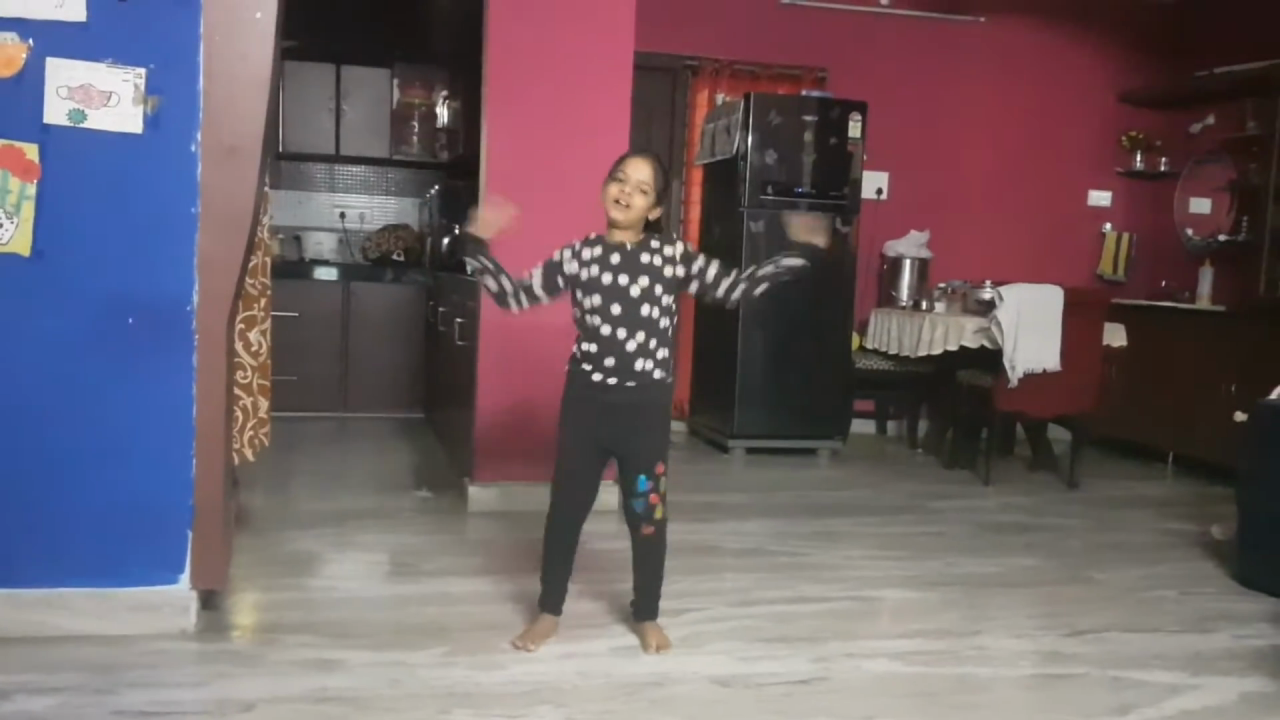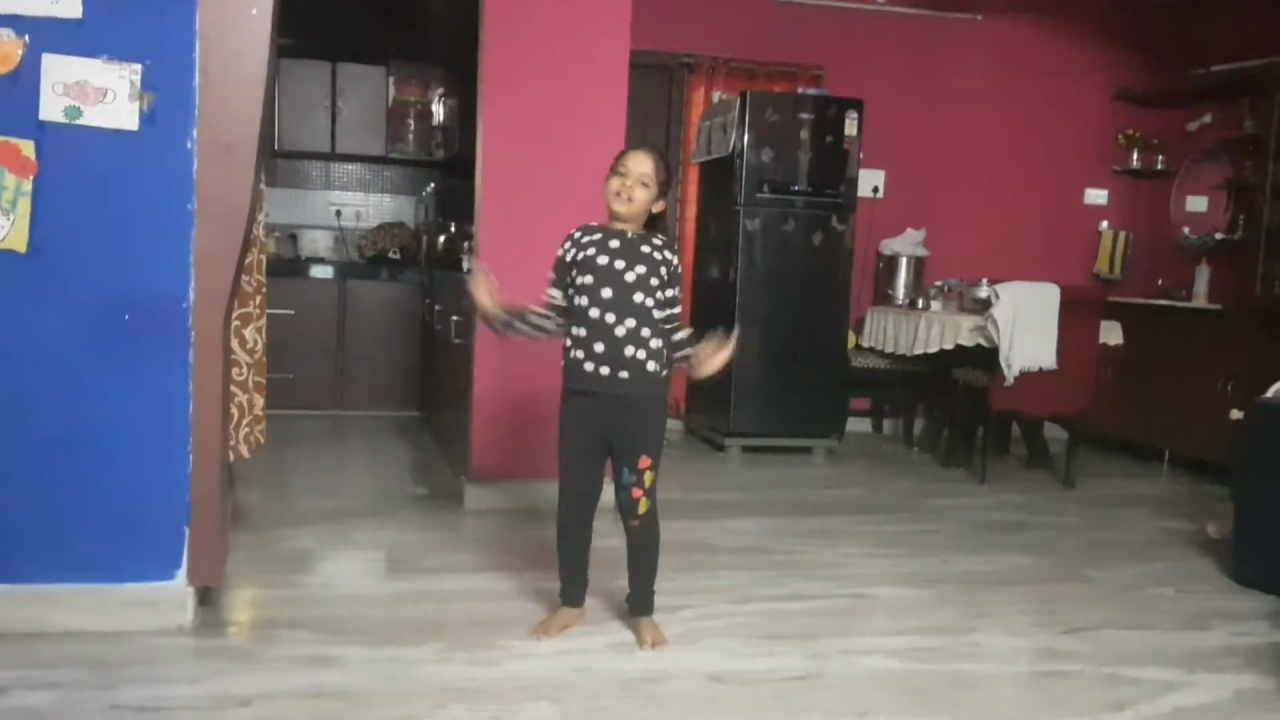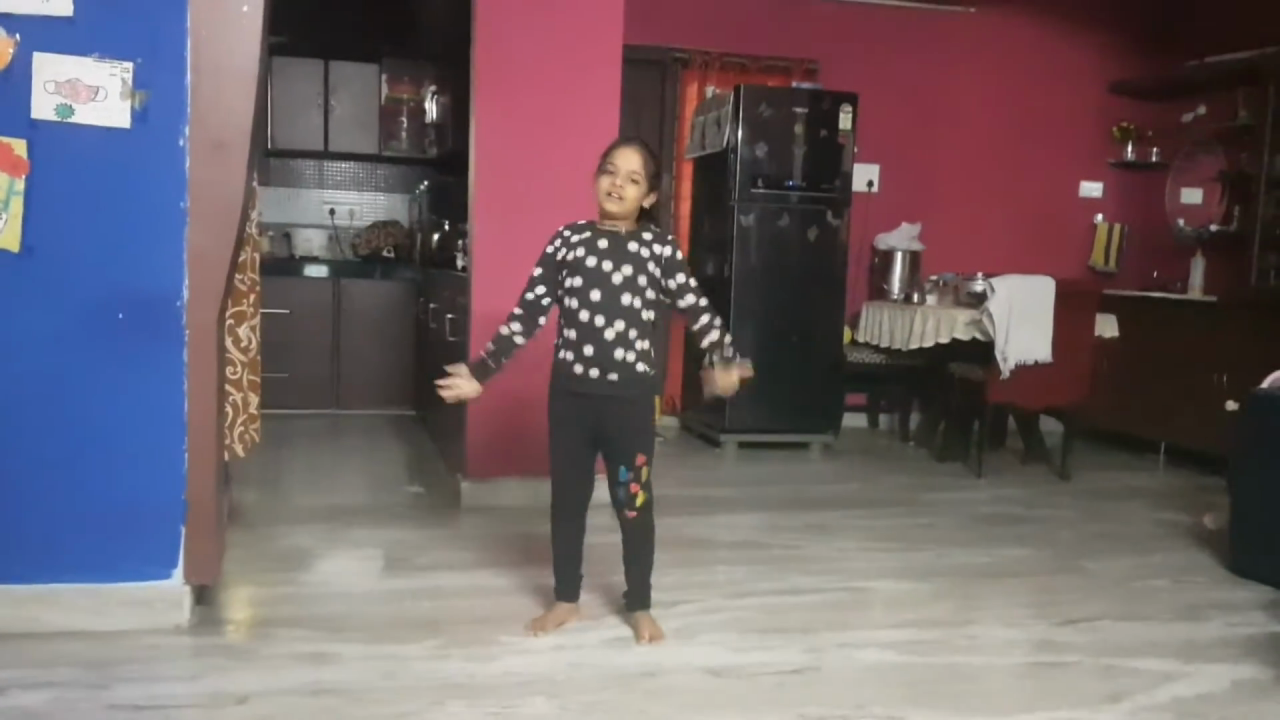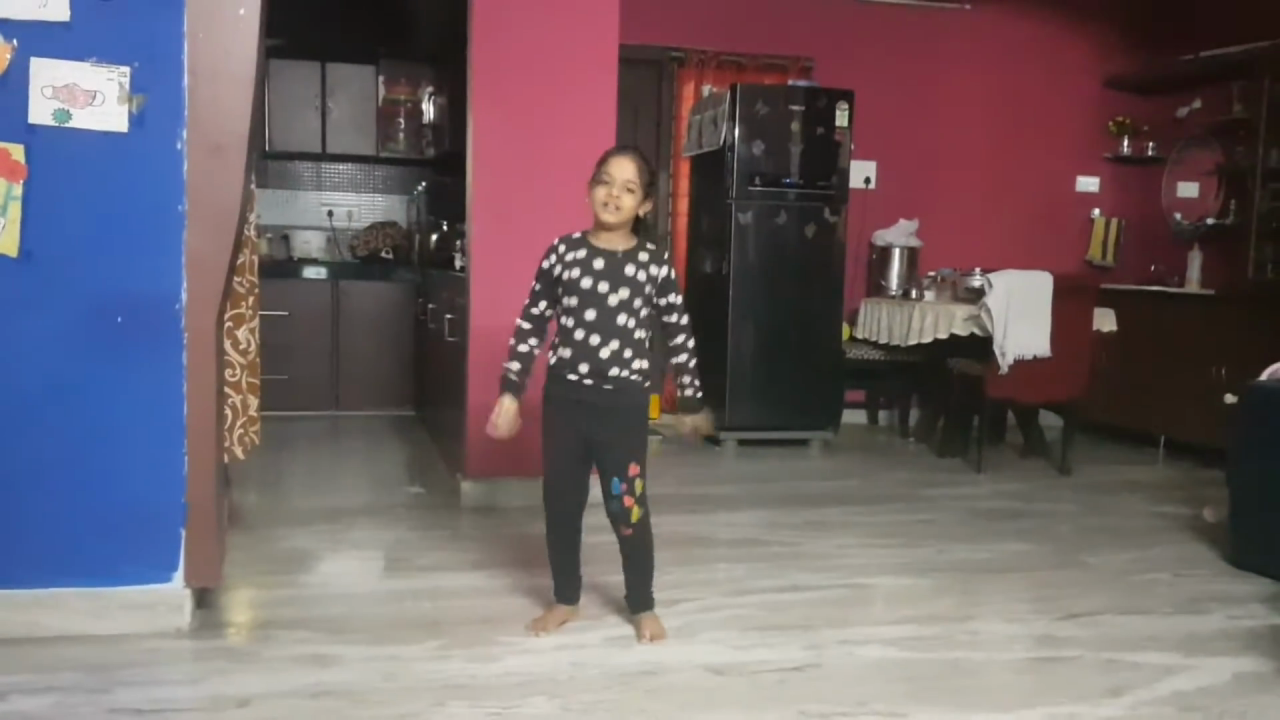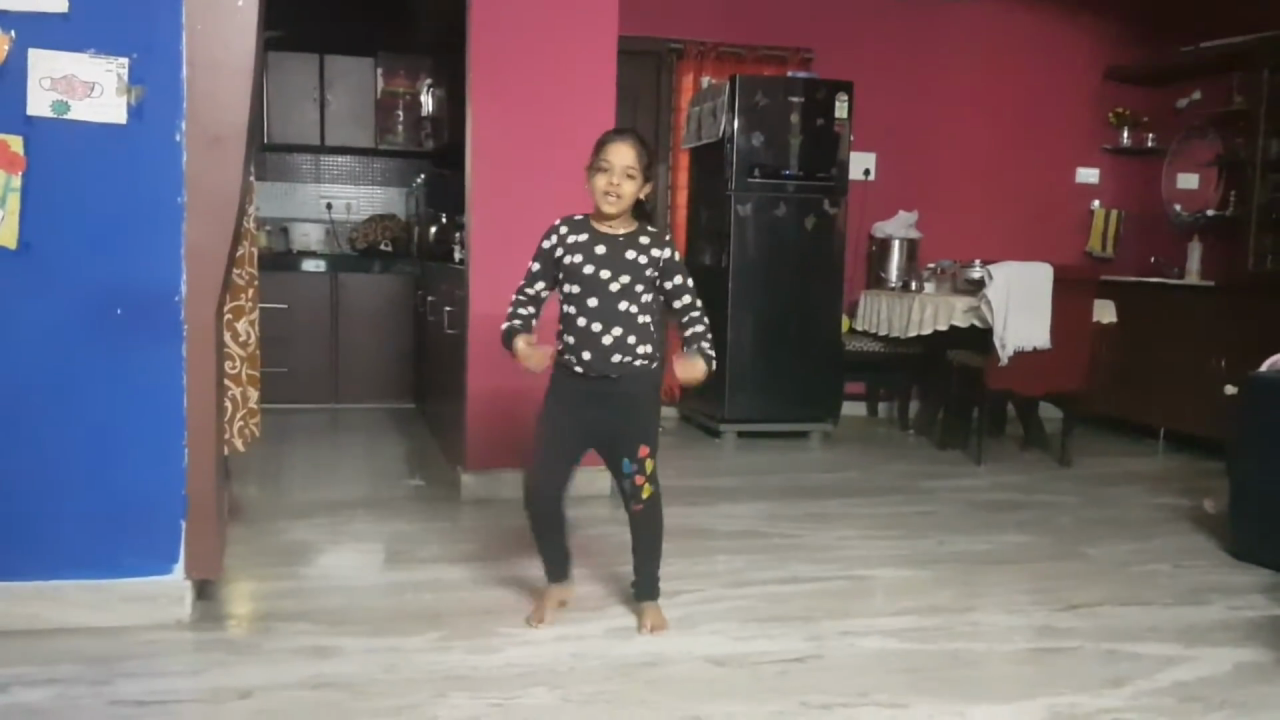
dt=0.3s
person 1, frame 1
left shoulder: (672, 255)
right shoulder: (577, 254)
left elbow: (737, 286)
right elbow: (513, 295)
left wrist: (801, 252)
right wrist: (476, 241)
left hip: (645, 405)
right hip: (587, 400)
left knee: (647, 517)
right knee: (565, 509)
left ankle: (647, 615)
right ankle: (549, 610)
person 1, frame 2
left shoulder: (663, 256)
right shoulder: (579, 242)
left elbow: (674, 329)
right elbow: (550, 317)
left wrist: (700, 356)
right wrist: (493, 312)
left hip: (641, 400)
right hip: (584, 396)
left knee: (638, 508)
right knee: (575, 503)
left ankle: (642, 611)
right ankle: (571, 602)
person 1, frame 3
left shoulder: (660, 248)
right shoulder: (567, 240)
left elbow: (695, 308)
right elbow: (528, 310)
left wrist: (723, 361)
right wrist: (480, 369)
left hip: (629, 396)
right hip: (570, 392)
left knee: (634, 503)
right knee: (568, 498)
left ankle: (639, 605)
right ankle: (566, 598)
person 1, frame 4
left shoulder: (654, 263)
right shoulder: (561, 252)
left elbow: (678, 332)
right elbow: (531, 324)
left wrist: (691, 401)
right wrist: (510, 390)
left hip: (623, 404)
right hip: (565, 400)
left knee: (629, 513)
right knee: (562, 505)
left ankle: (643, 606)
right ankle: (566, 599)
person 1, frame 5
left shoulder: (657, 247)
right shoulder: (561, 236)
left elbow: (690, 308)
right elbow: (526, 297)
left wrist: (700, 354)
right wrist: (519, 337)
left hip: (633, 390)
right hip: (571, 385)
left knee: (641, 495)
right knee: (540, 488)
left ankle: (647, 596)
right ankle: (557, 580)
